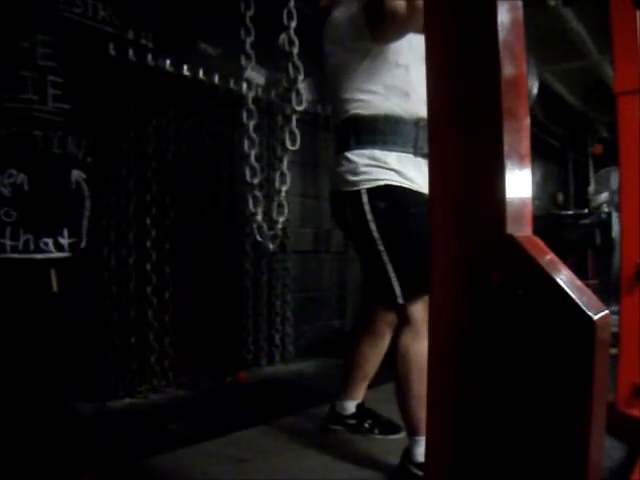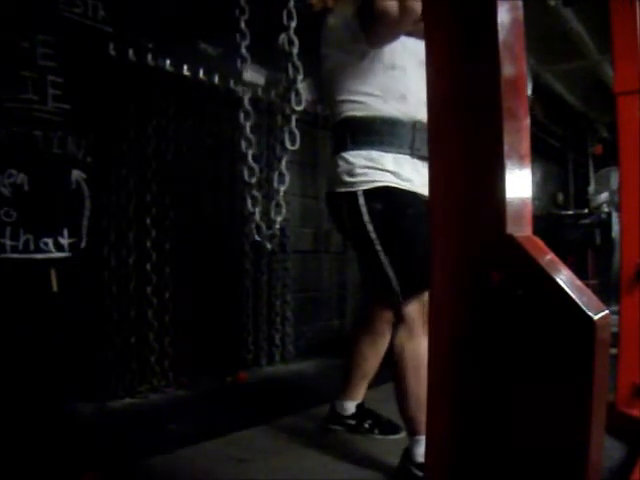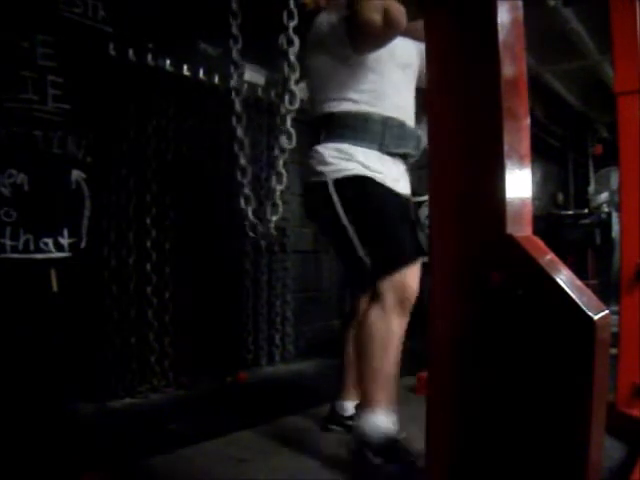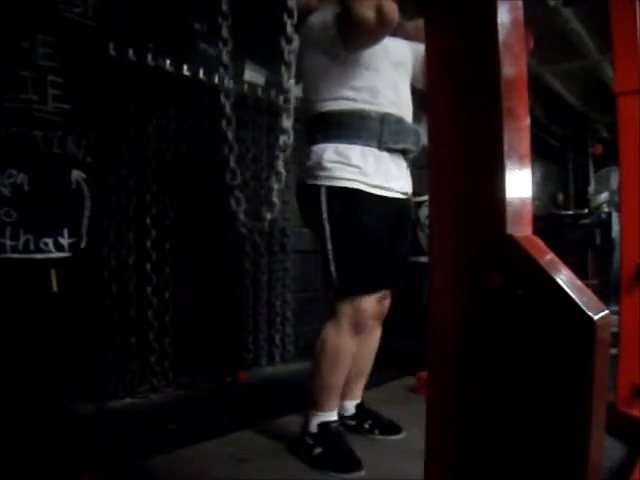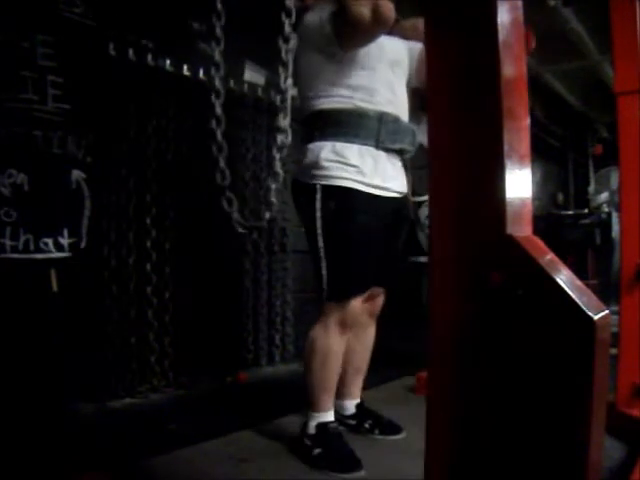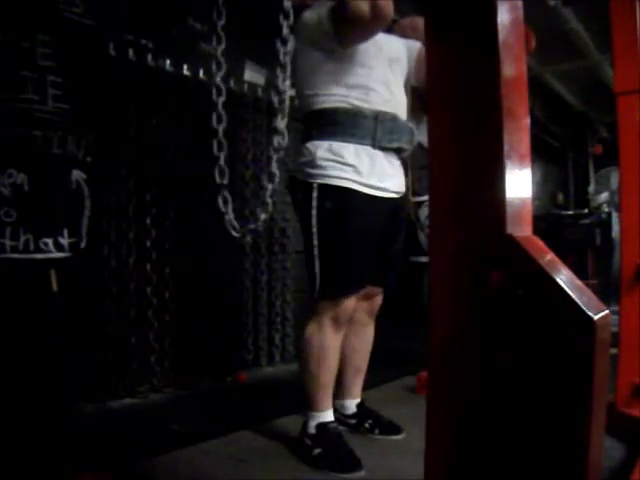
dt=0.2s
person 1, frame 1
left shoulder: (417, 40)
left hip: (415, 185)
right hip: (379, 185)
left knee: (388, 310)
right knee: (421, 312)
left ankle: (348, 407)
person 1, frame 2
left shoulder: (418, 43)
left hip: (410, 187)
right hip: (375, 186)
left knee: (387, 310)
right knee: (418, 311)
left ankle: (348, 407)
person 1, frame 3
left shoulder: (408, 46)
left hip: (389, 181)
right hip: (346, 176)
left knee: (376, 299)
right knee: (401, 286)
left ankle: (348, 408)
right ankle: (376, 432)
person 1, frame 4
left shoulder: (401, 46)
left hip: (392, 186)
right hip: (344, 184)
left knee: (374, 307)
right knee: (358, 308)
left ankle: (348, 407)
right ankle: (319, 427)
person 1, frame 5
left shoulder: (396, 45)
left hip: (388, 185)
right hip: (341, 183)
left knee: (370, 304)
right knee: (343, 309)
left ankle: (349, 406)
right ankle: (318, 427)
person 1, frame 6
left shoulder: (395, 43)
left hip: (387, 186)
right hip: (338, 182)
left knee: (368, 302)
right knee: (338, 307)
left ankle: (350, 406)
right ankle: (318, 426)
